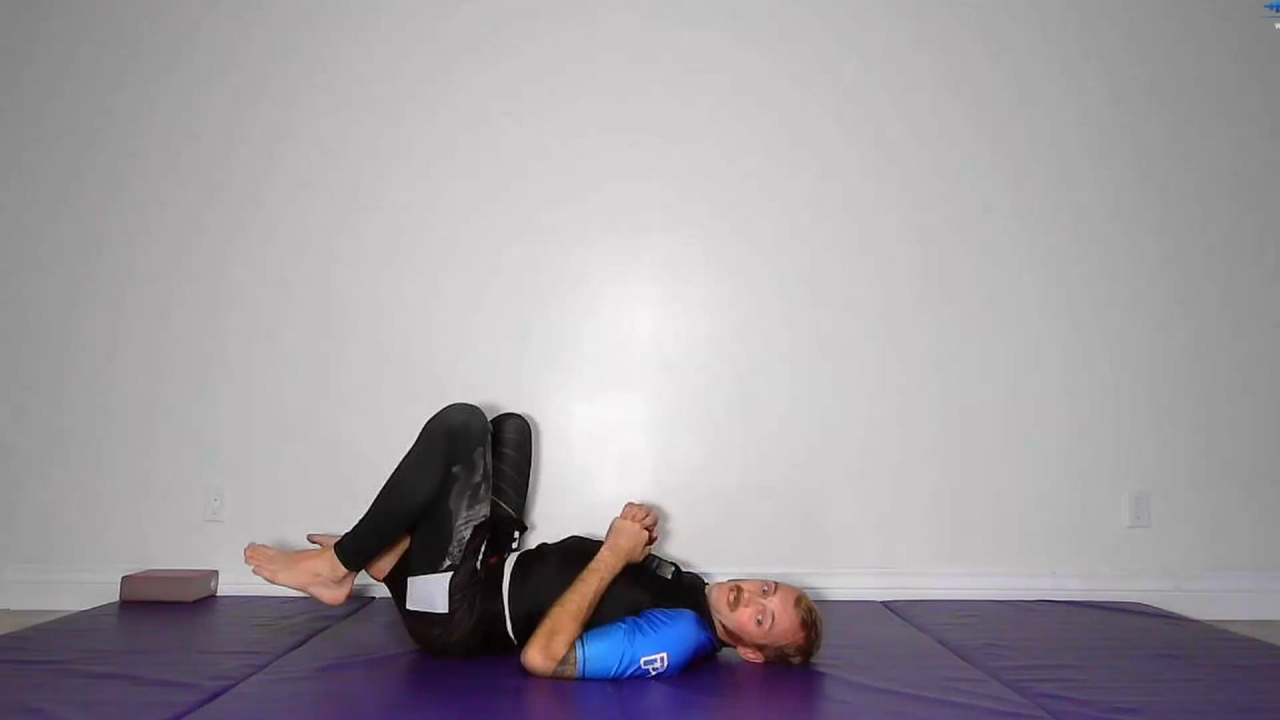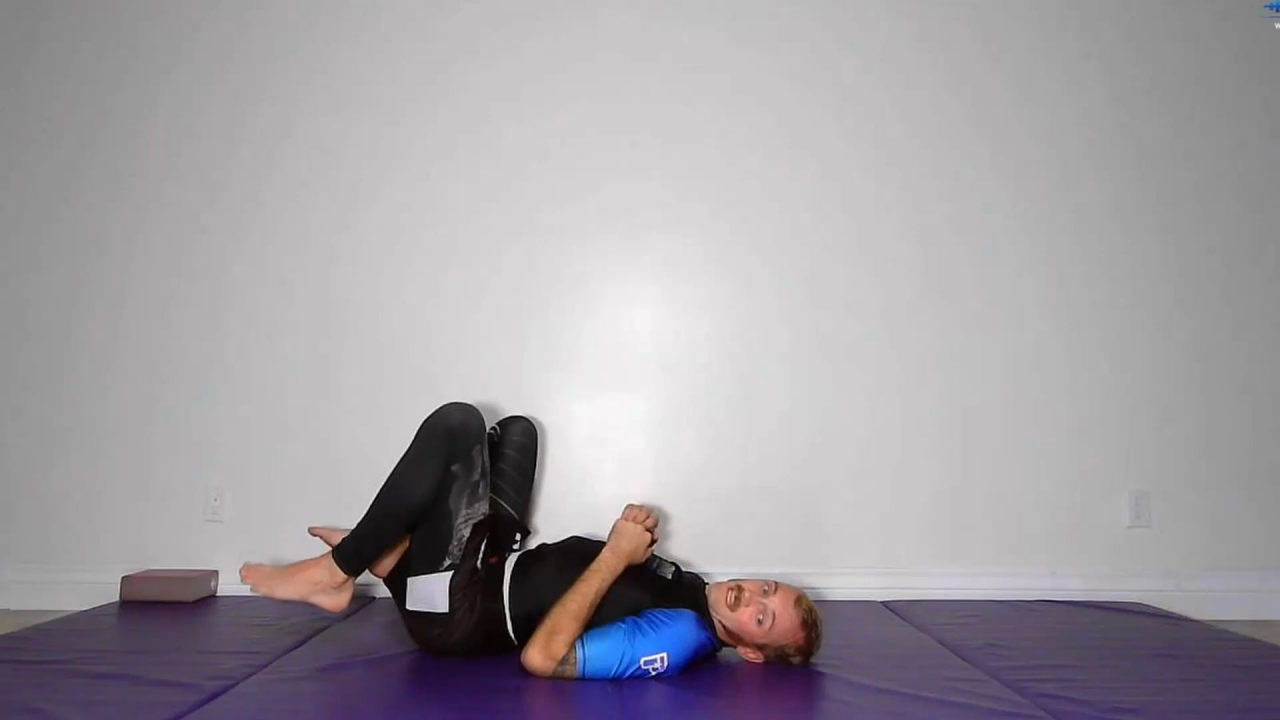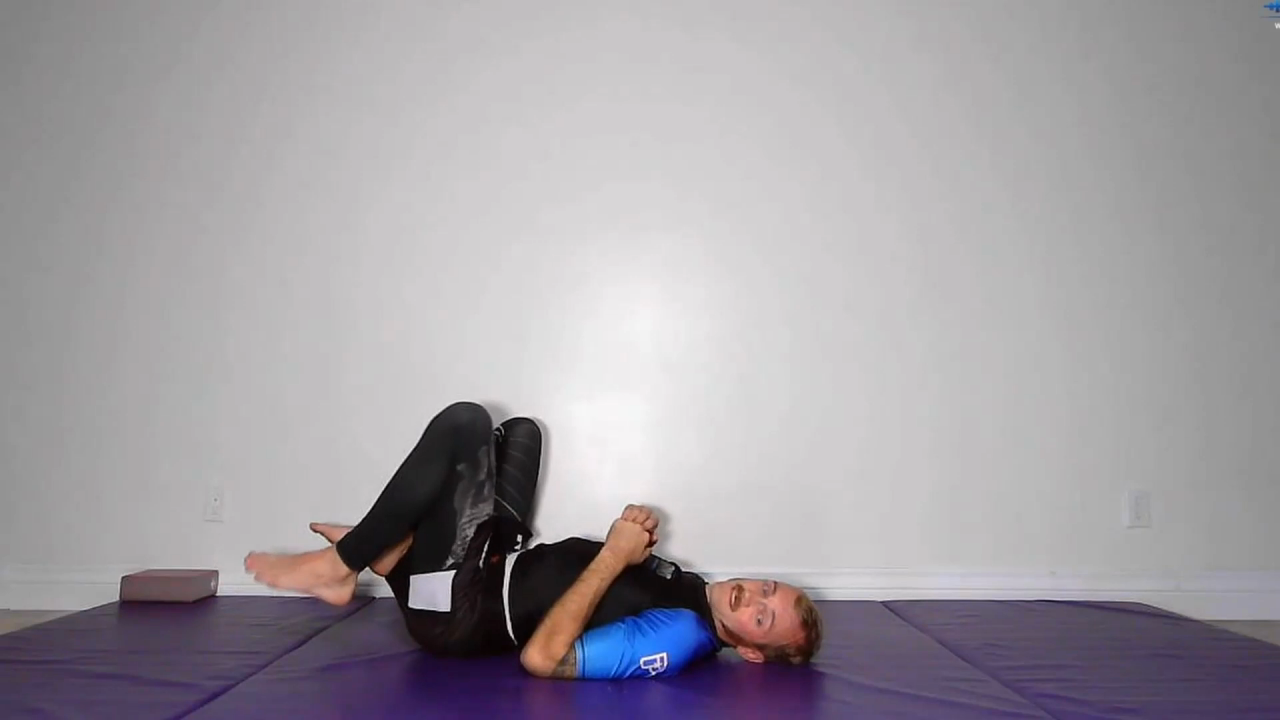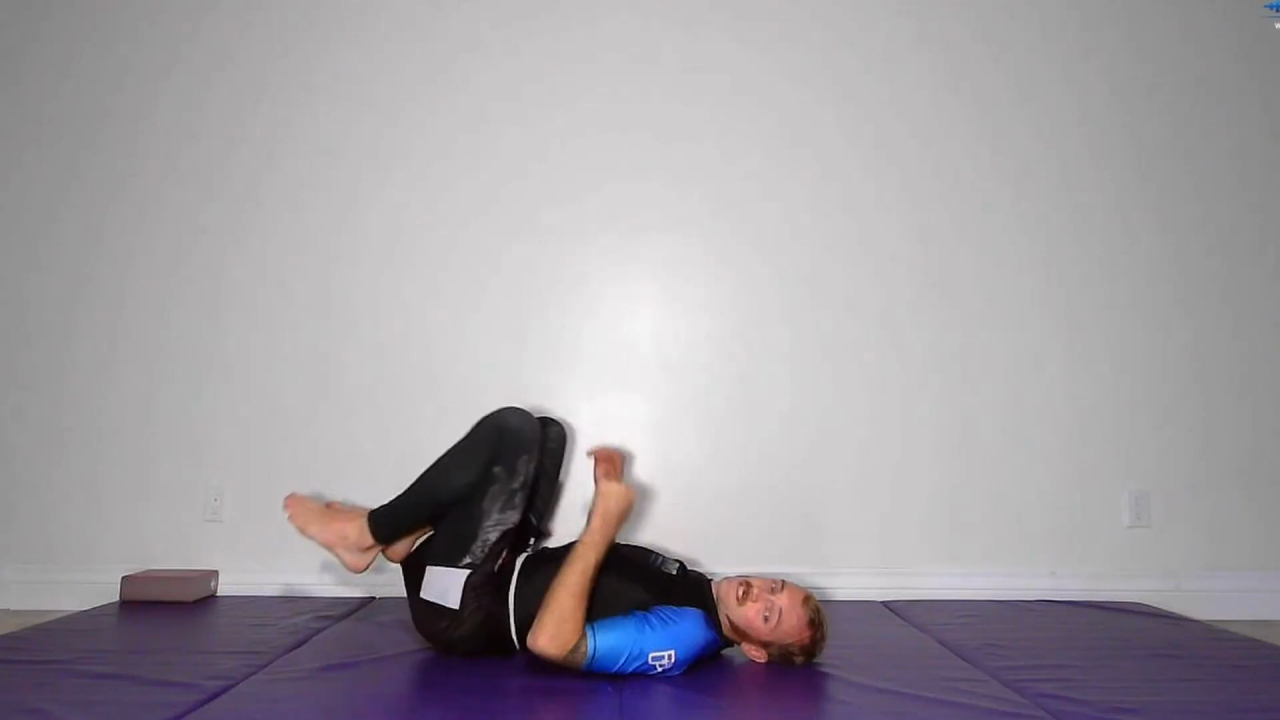
dt=0.2s
person 1, frame 1
left shoulder: (675, 643)
right shoulder: (693, 591)
left elbow: (541, 656)
left wrist: (614, 554)
right wrist: (632, 537)
left hip: (457, 611)
right hip: (496, 569)
left knee: (461, 426)
right knee: (509, 427)
left ankle: (337, 565)
right ankle: (394, 550)
person 1, frame 2
left shoulder: (677, 643)
right shoulder: (694, 590)
left elbow: (541, 657)
left wrist: (616, 556)
right wrist: (632, 540)
left hip: (458, 611)
right hip: (499, 567)
left knee: (457, 425)
right knee: (516, 429)
left ankle: (338, 570)
right ankle: (392, 550)
person 1, frame 3
left shoulder: (679, 642)
right shoulder: (692, 590)
left elbow: (541, 658)
left wrist: (615, 556)
right wrist: (630, 542)
left hip: (458, 611)
right hip: (500, 570)
left knee: (467, 424)
right knee: (520, 430)
left ankle: (341, 564)
right ankle: (393, 546)
person 1, frame 4
left shoulder: (682, 639)
right shoulder: (699, 589)
left elbow: (549, 643)
left wrist: (601, 523)
right wrist: (606, 517)
left hip: (464, 609)
right hip: (510, 569)
left knee: (513, 428)
right knee: (544, 431)
left ankle: (369, 532)
right ankle: (410, 535)
